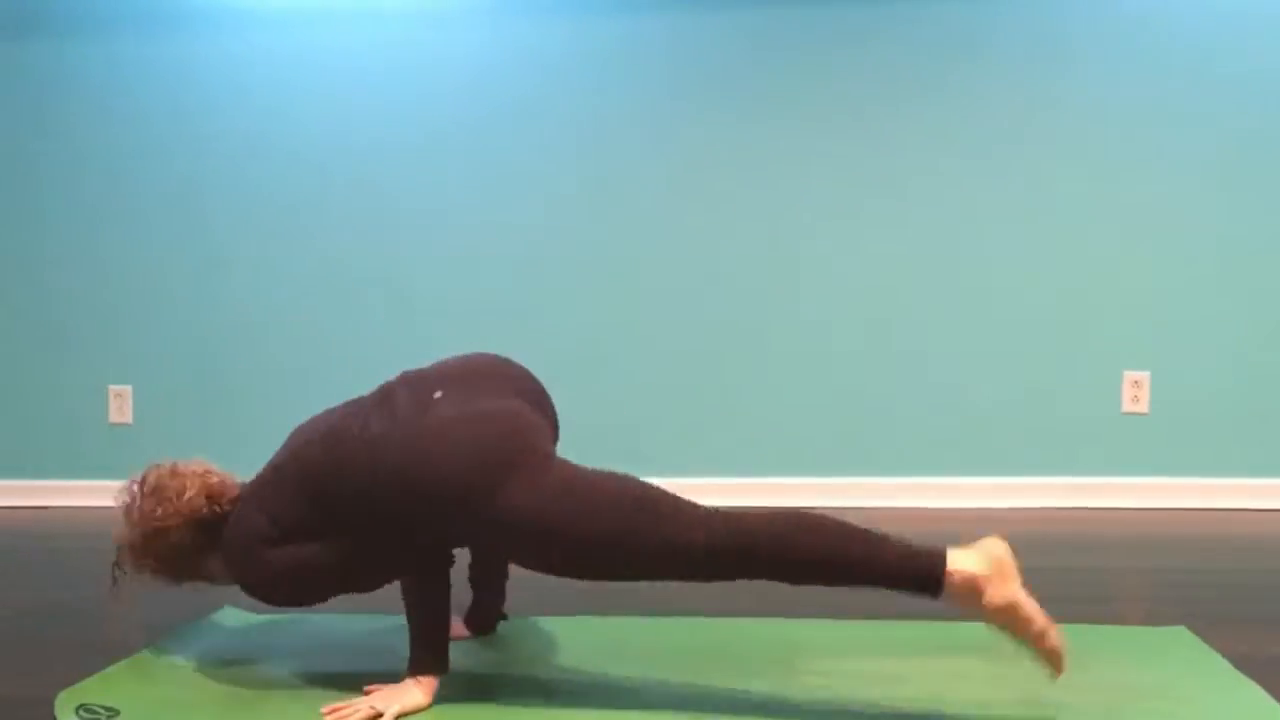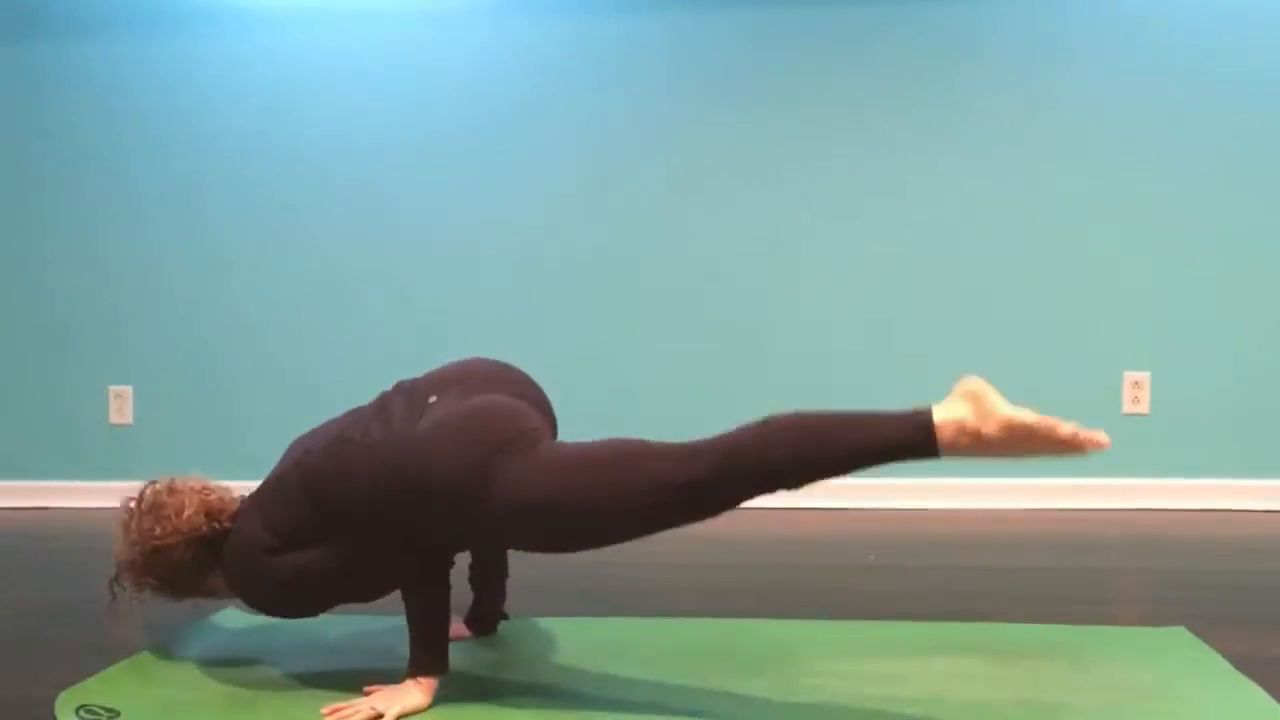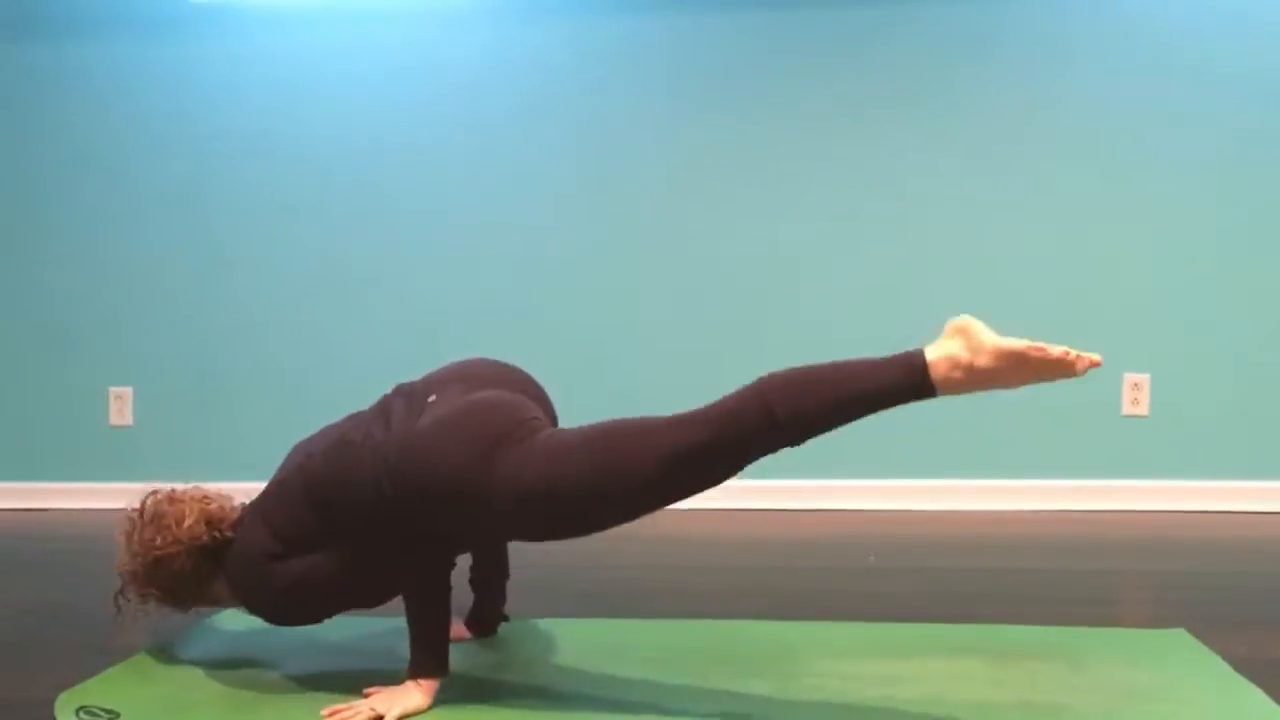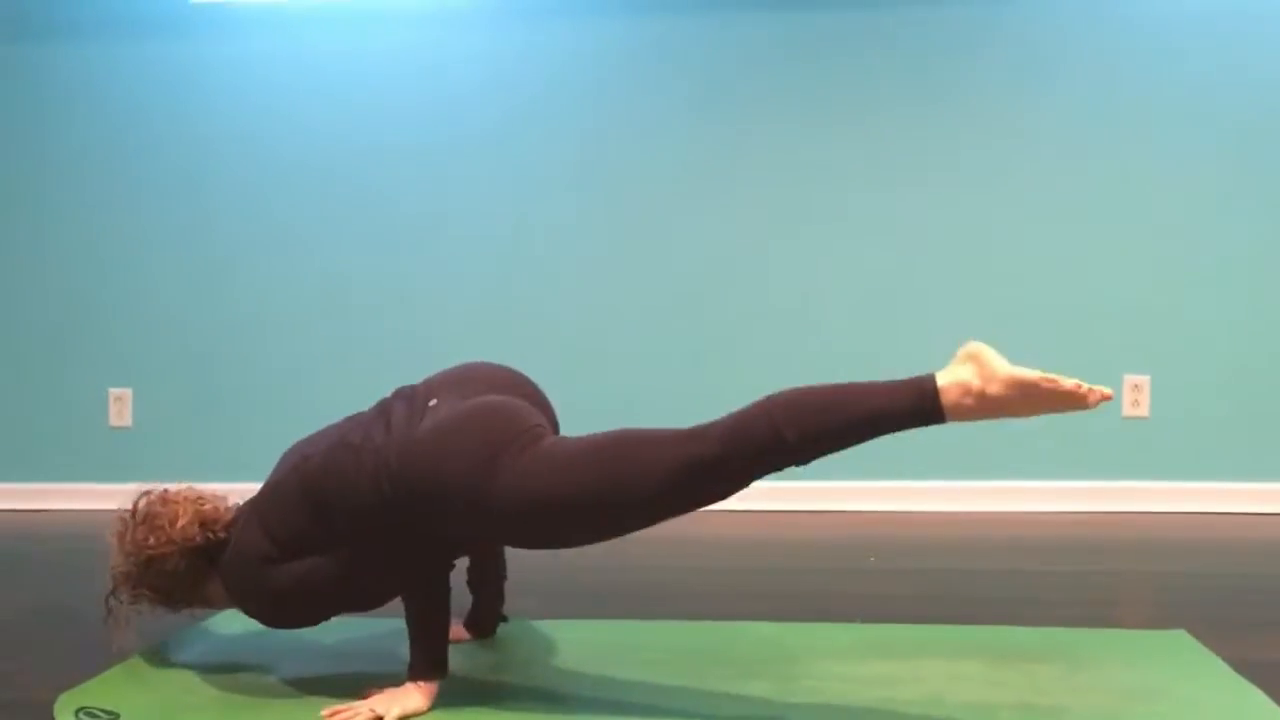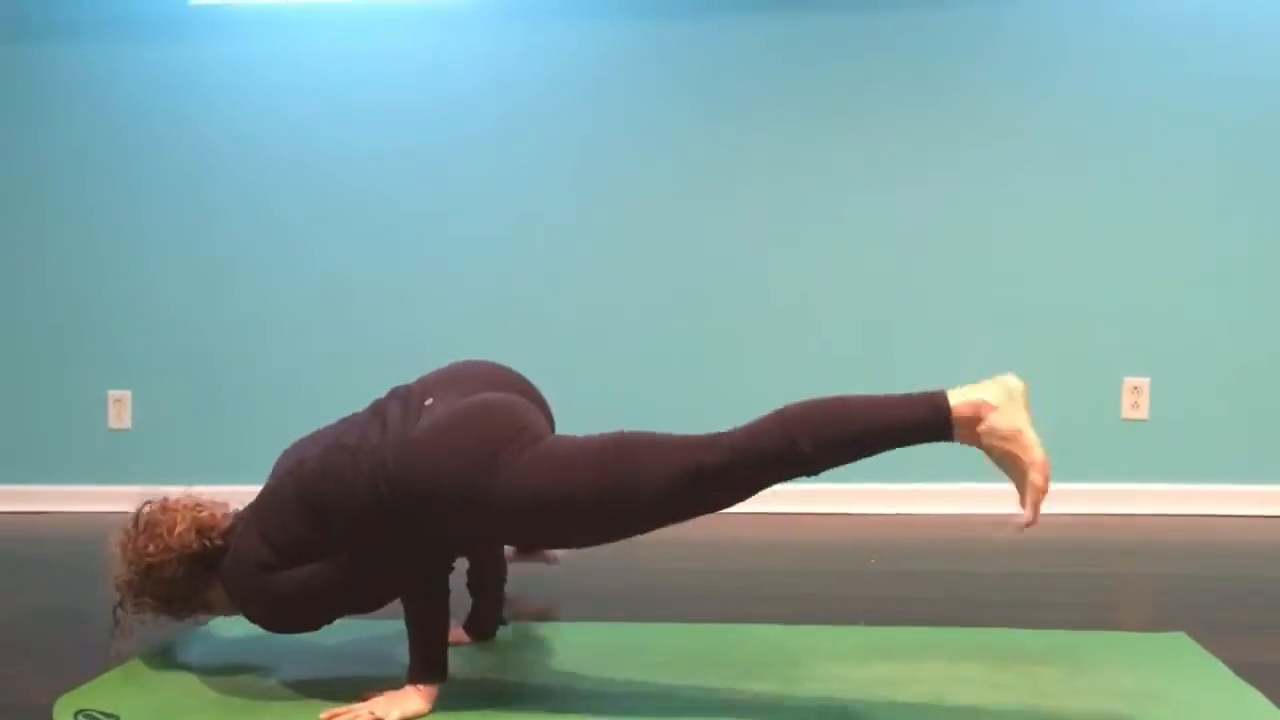
dt=0.1s
person 1, frame 1
left shoulder: (252, 555)
right shoulder: (268, 496)
left elbow: (409, 554)
right wrist: (479, 610)
left hip: (474, 466)
left knee: (725, 538)
left ankle: (960, 573)
person 1, frame 2
left shoulder: (260, 569)
right shoulder: (279, 500)
left elbow: (412, 556)
right wrist: (481, 612)
left hip: (469, 466)
right hip: (487, 385)
left knee: (715, 471)
left ankle: (952, 422)
person 1, frame 3
left shoulder: (262, 577)
right shoulder: (277, 511)
left elbow: (414, 557)
right wrist: (481, 613)
left hip: (475, 463)
right hip: (480, 387)
left knee: (712, 438)
left ankle: (945, 363)
person 1, frame 4
left shoulder: (256, 577)
right shoulder: (275, 511)
left elbow: (411, 562)
right wrist: (482, 614)
left hip: (476, 471)
right hip: (481, 391)
left knee: (717, 456)
left ankle: (954, 386)
person 1, frame 5
left shoulder: (257, 580)
right shoulder: (274, 506)
left elbow: (405, 561)
right wrist: (480, 616)
left hip: (471, 463)
right hip: (474, 393)
left knee: (730, 461)
left ankle: (965, 408)
